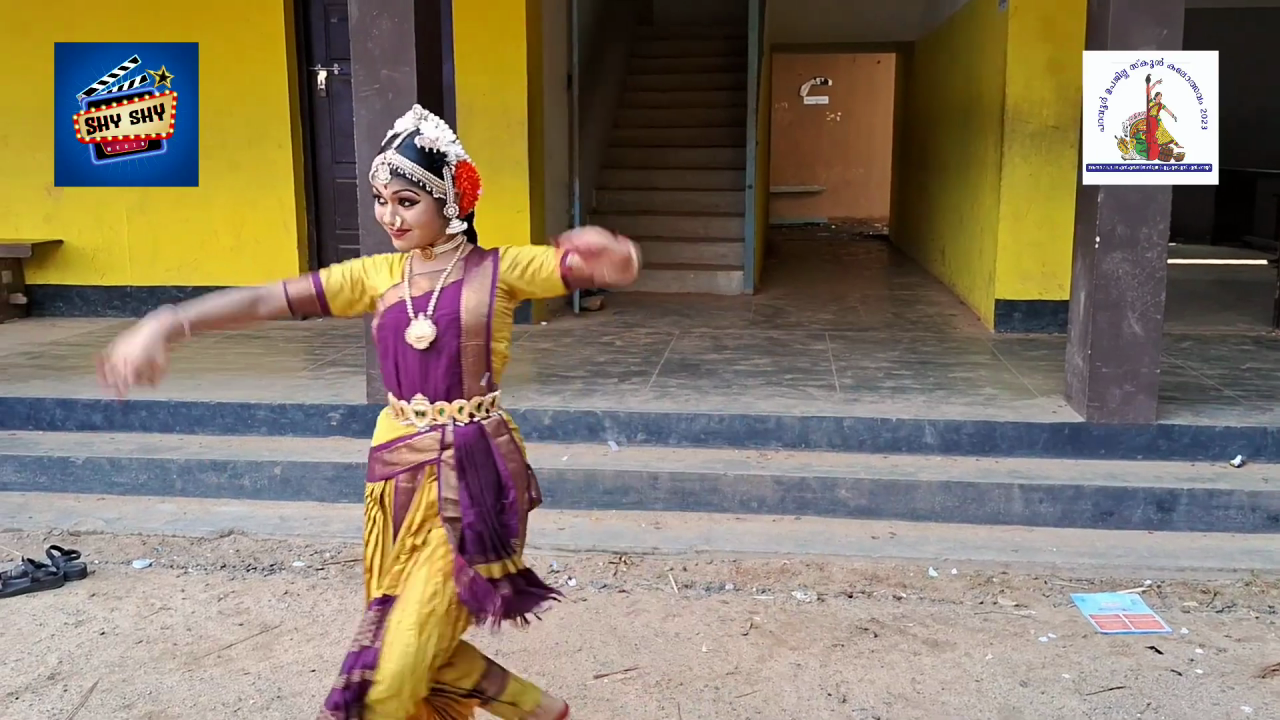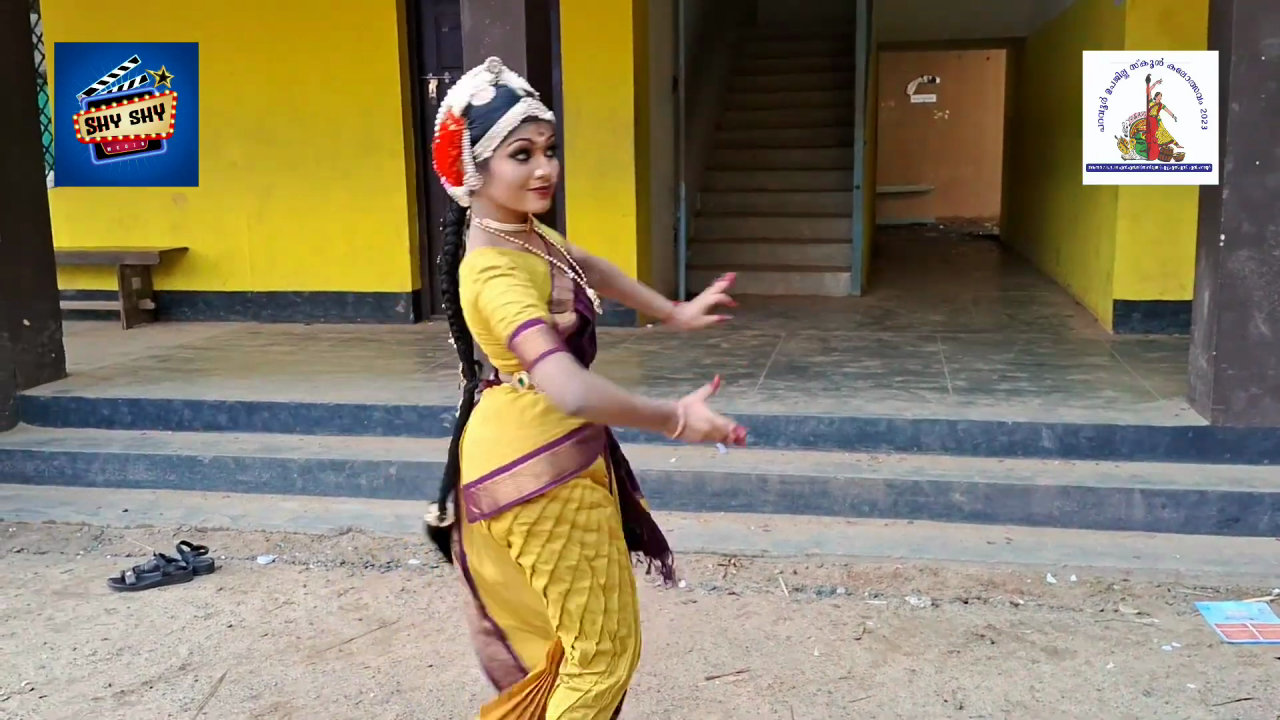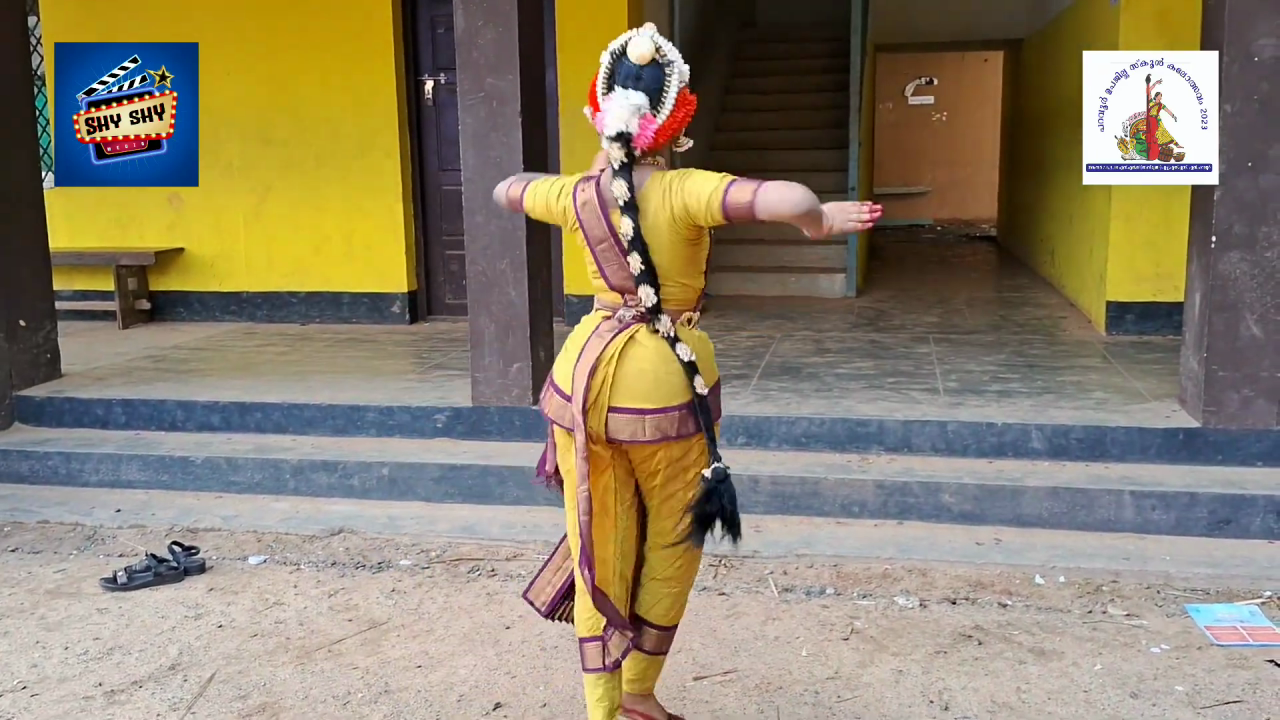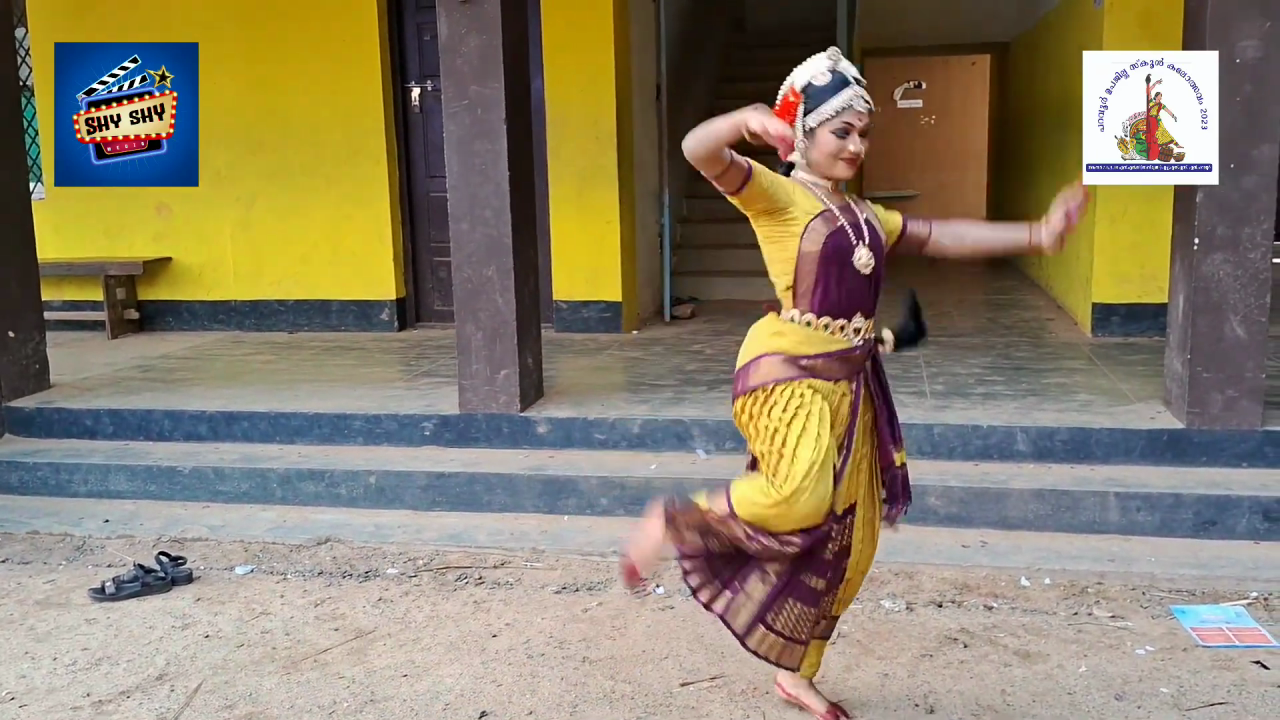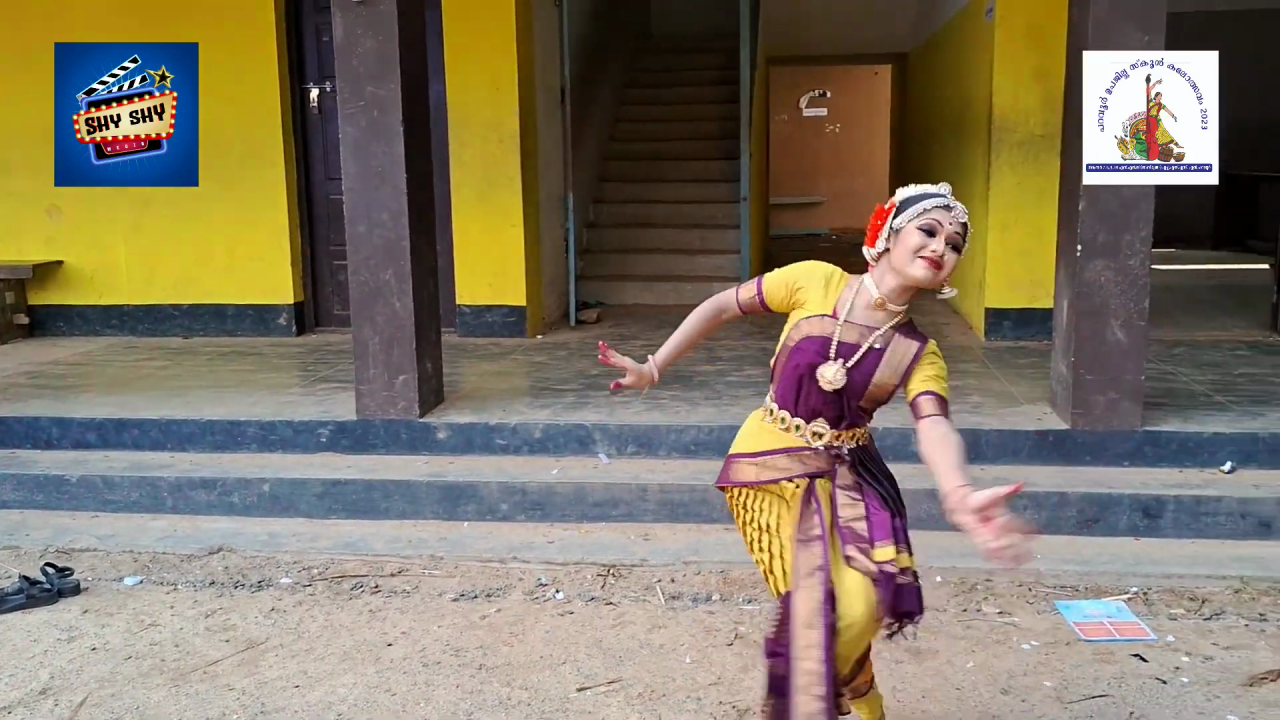
dt=1s
person 1, frame 1
left shoulder: (500, 268)
right shoulder: (377, 278)
left elbow: (613, 264)
right elbow: (267, 299)
left wrist: (610, 252)
right wrist: (167, 322)
left hip: (469, 479)
right hip: (398, 479)
right knee: (416, 651)
person 1, frame 2
left shoulder: (523, 231)
right shoulder: (497, 276)
left elbow: (582, 267)
right elbow: (570, 389)
left wrist: (673, 313)
right wrist: (677, 419)
left hip: (553, 453)
right hip: (532, 467)
left knee: (537, 636)
right knee: (604, 656)
person 1, frame 3
left shoulder: (577, 196)
right shoulder: (683, 191)
left elbow: (507, 191)
right elbow: (785, 199)
right wrist: (818, 218)
left hip: (586, 376)
right hip: (664, 386)
left knee: (602, 550)
right knee: (673, 544)
person 1, frame 4
left shoulder: (861, 214)
right shoulder: (774, 197)
left elbow: (941, 239)
right elbow: (697, 148)
left wrist: (1033, 235)
right wrist: (747, 121)
left hip: (852, 382)
right hip: (791, 373)
left knee: (850, 541)
right knee: (794, 500)
right ankle: (674, 521)
person 1, frame 5
left shoulder: (920, 356)
right shoulder: (815, 282)
left elbow: (936, 431)
right elbow: (724, 306)
left wrist: (961, 499)
right wrist: (654, 366)
left hip: (840, 475)
right hip: (767, 469)
left knee: (853, 613)
right knee: (808, 615)
